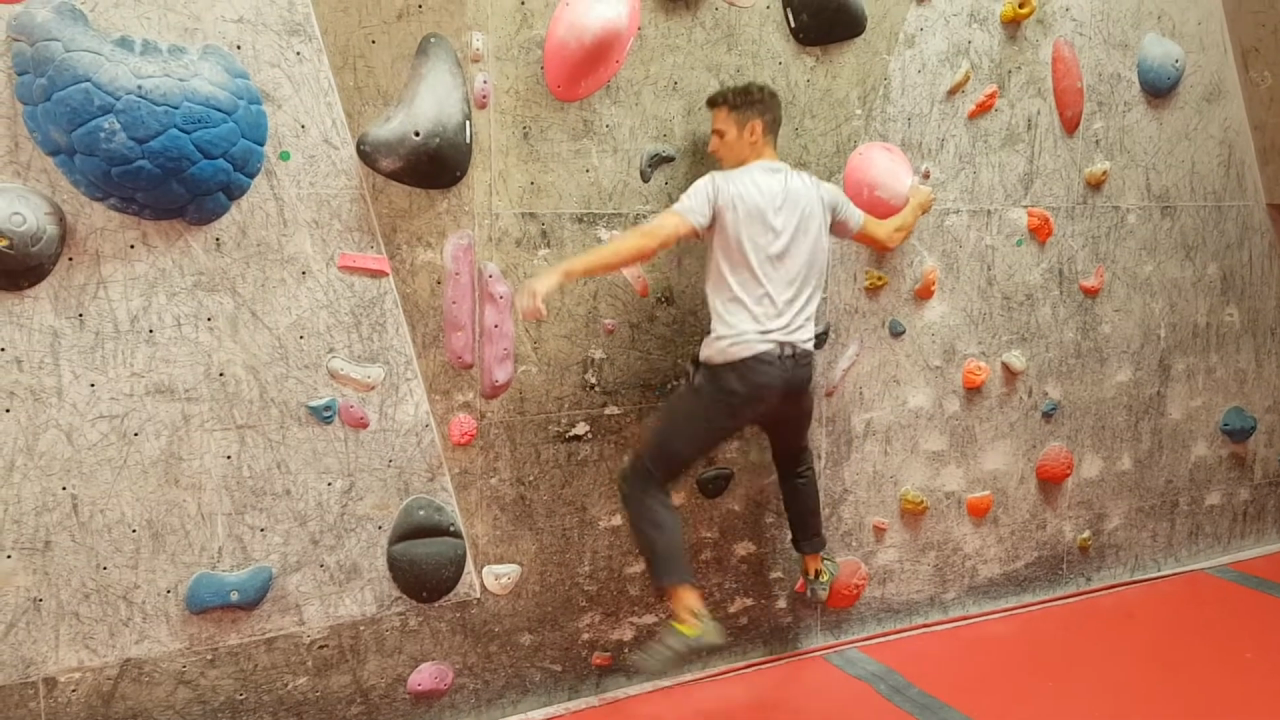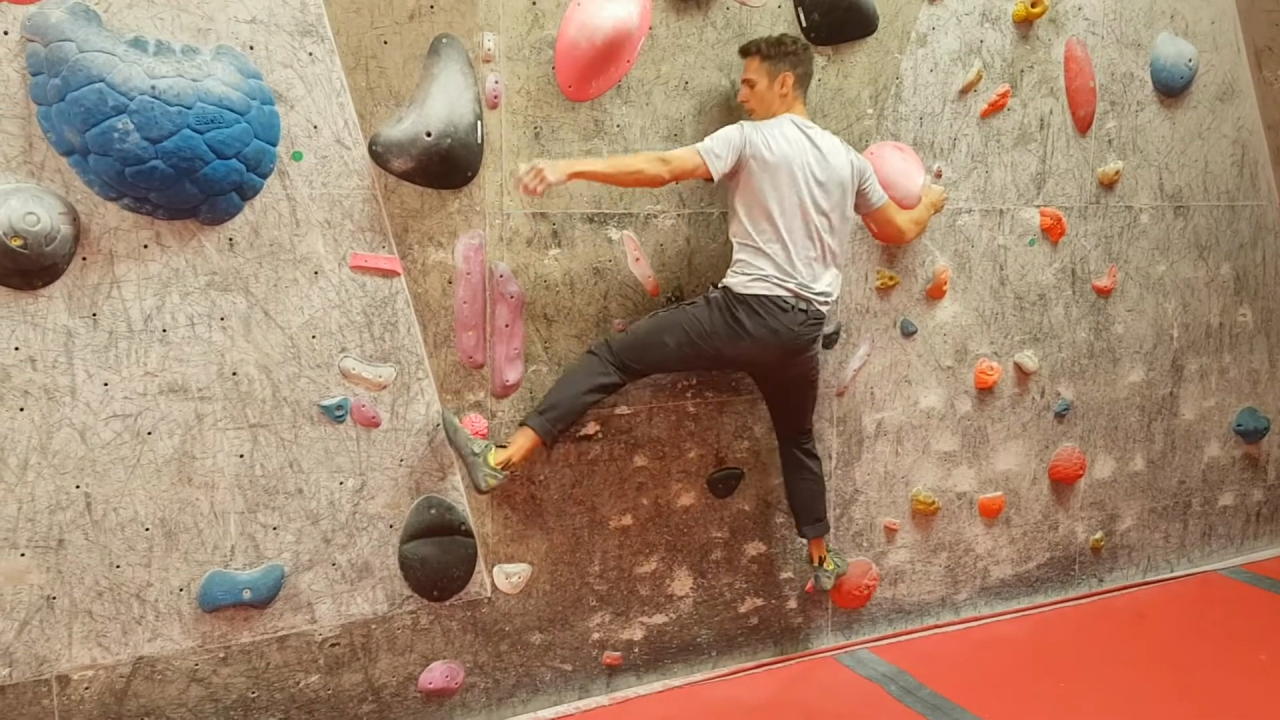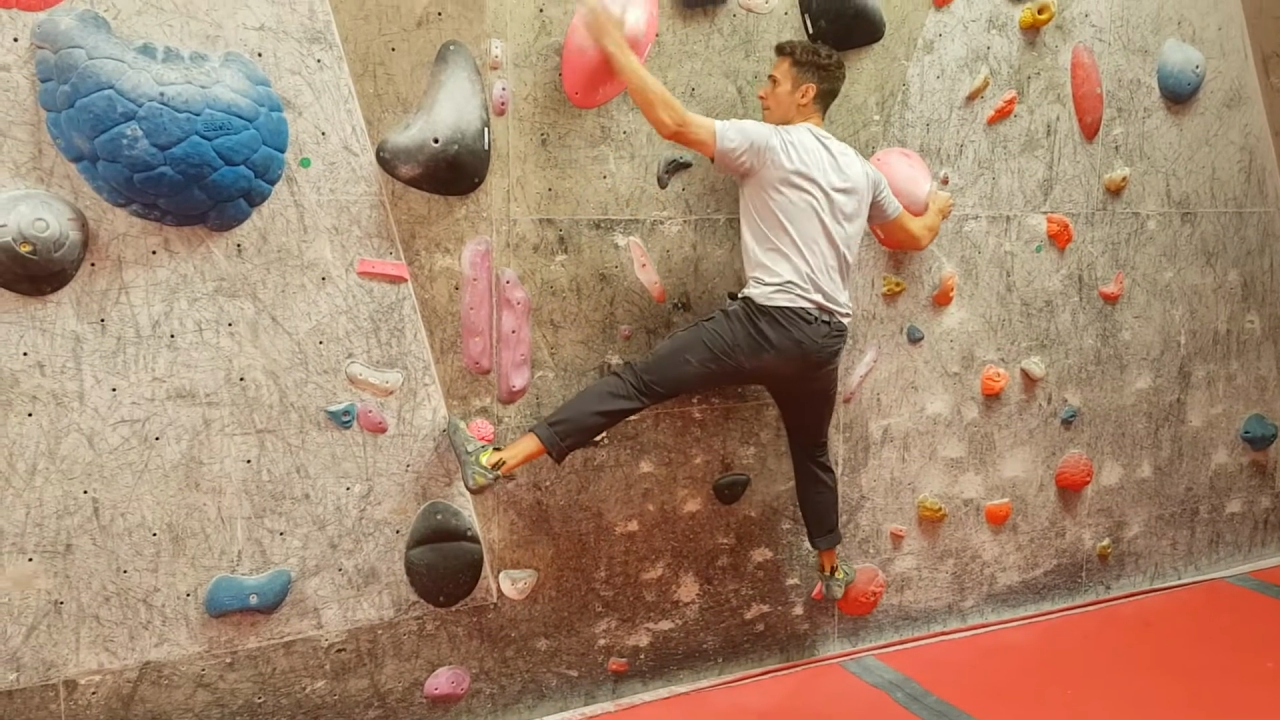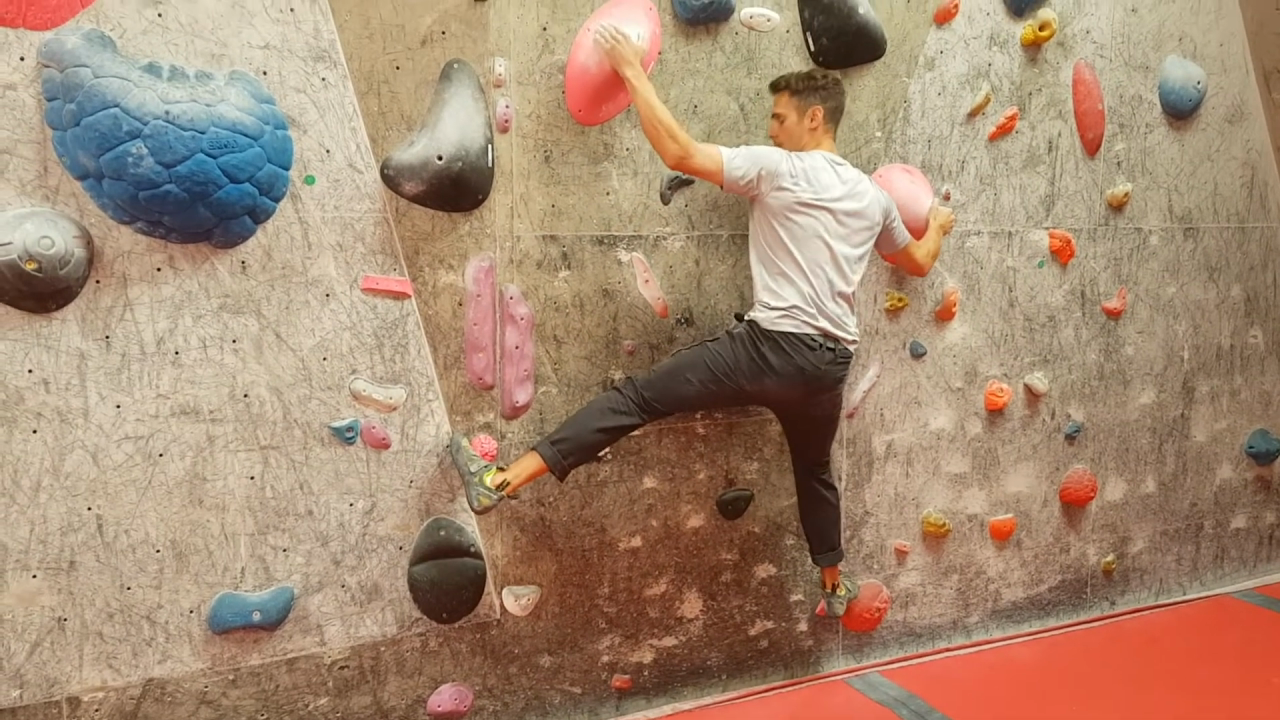
dt=0.4s
person 1, frame 1
left shoulder: (720, 187)
right shoulder: (817, 193)
left elbow: (650, 237)
right elbow: (886, 237)
left wrist: (560, 271)
right wrist: (916, 206)
left hip: (737, 366)
right hip: (797, 365)
left knee: (642, 482)
right knee: (795, 460)
left ankle: (690, 618)
right ankle: (816, 570)
person 1, frame 2
left shoulder: (749, 138)
right shoulder: (847, 159)
left elbow: (661, 169)
right elbow: (901, 230)
left wrist: (569, 167)
right wrist: (929, 205)
left hip: (745, 311)
right hip: (803, 327)
left knee: (610, 357)
right knee: (798, 441)
left ankle: (501, 459)
right ankle: (822, 560)
person 1, frame 3
left shoulder: (766, 143)
right shoulder: (860, 170)
left elbow: (673, 122)
right elbow: (916, 237)
right wrist: (937, 210)
left hip: (765, 324)
right hip: (823, 338)
left knee: (634, 381)
right knee: (811, 452)
left ankle: (497, 461)
right ankle: (832, 569)
person 1, frame 4
left shoulder: (776, 168)
right shoulder: (874, 196)
left elbow: (679, 152)
right elbow: (919, 262)
left wrist: (632, 71)
right wrist: (937, 227)
left hip: (771, 347)
right hip: (829, 363)
left knee: (635, 397)
right knee: (814, 471)
left ankle: (500, 481)
right ankle: (834, 587)
